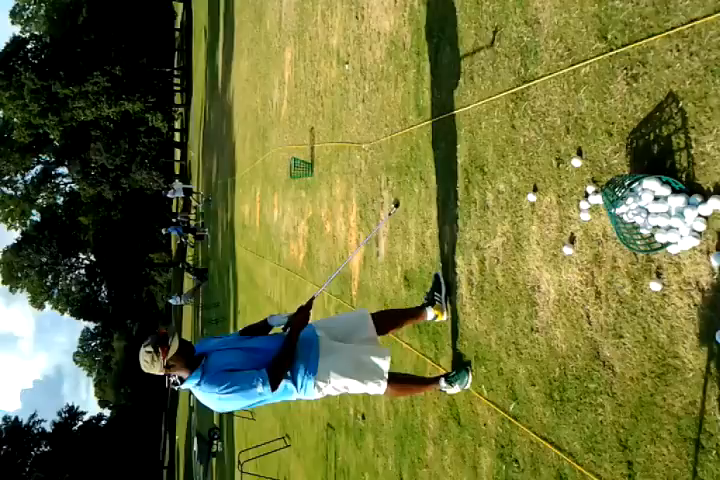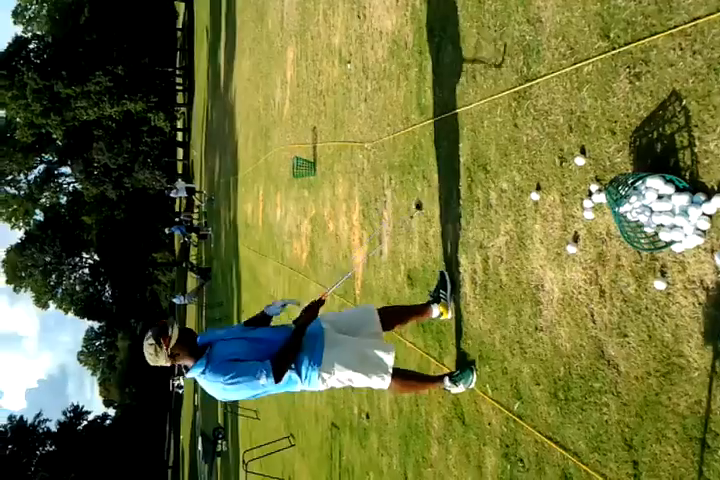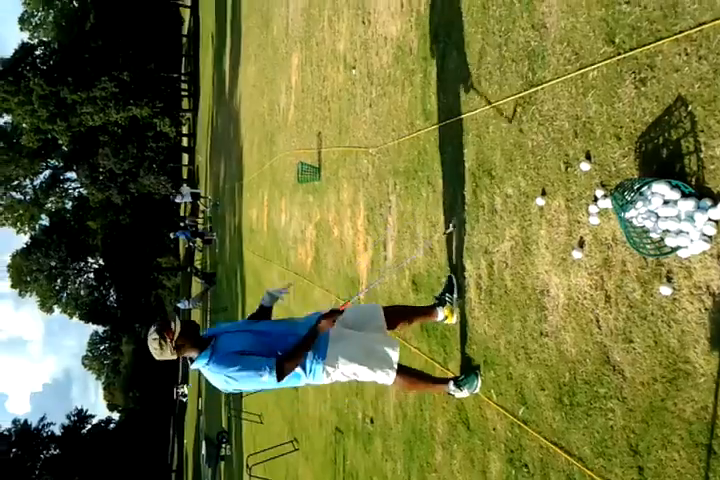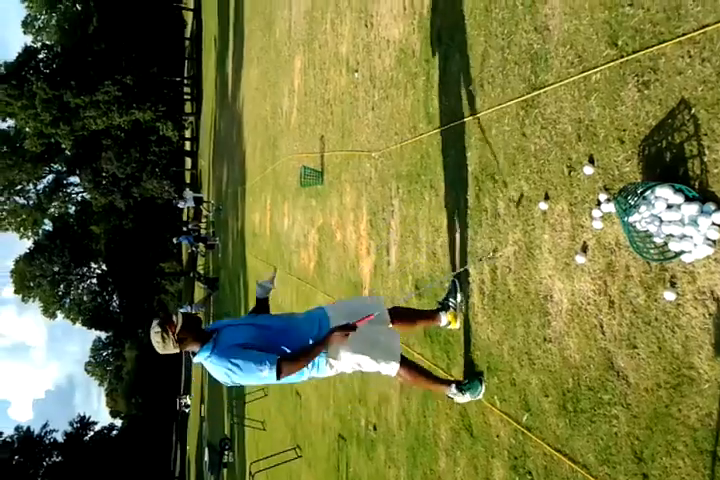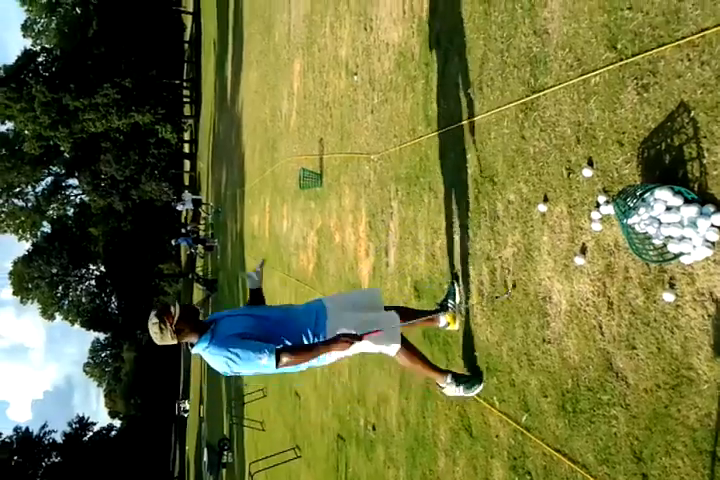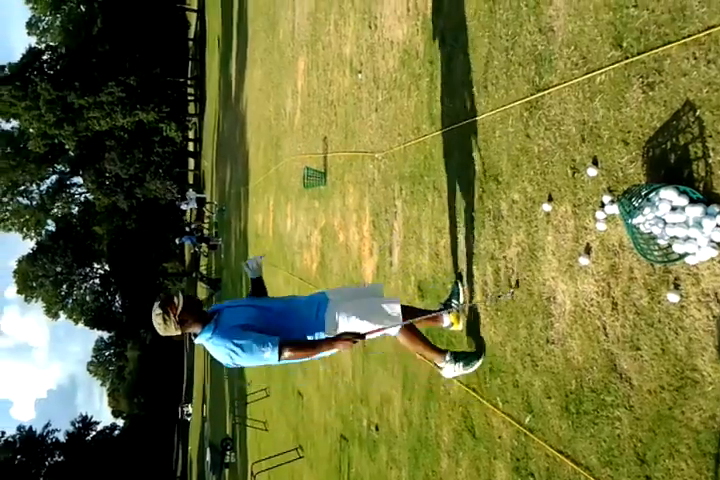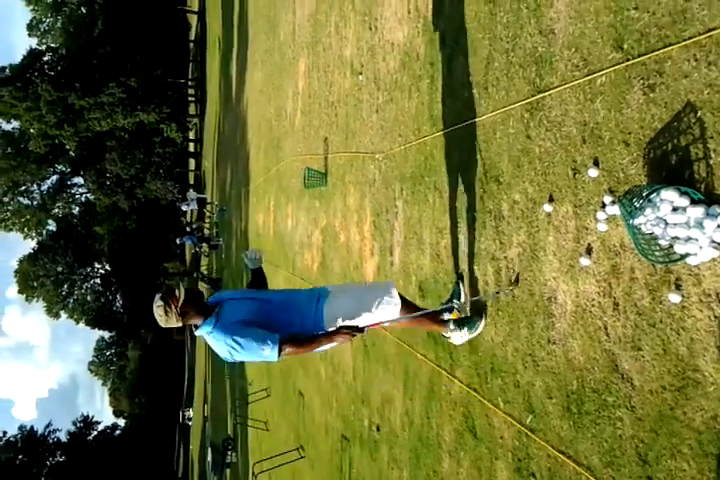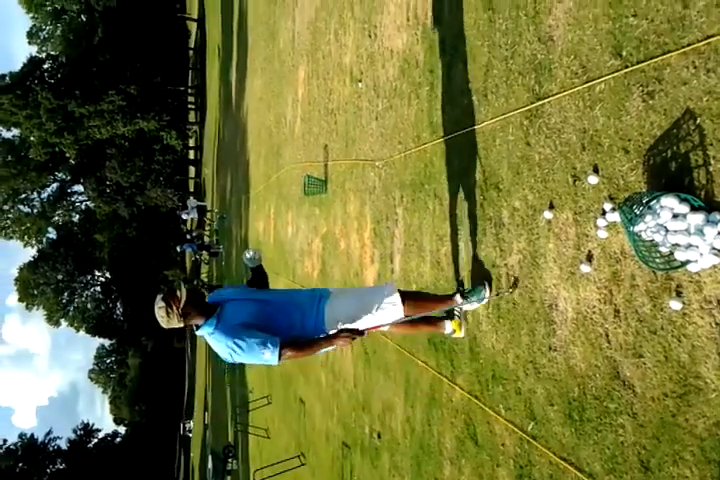
dt=0.1s
person 1, frame 1
left shoulder: (200, 350)
right shoulder: (216, 392)
right elbow: (273, 381)
left wrist: (268, 323)
right wrist: (293, 330)
left hip: (309, 337)
right hip: (315, 372)
left knee: (376, 321)
right knee: (384, 380)
left ankle: (429, 311)
right ankle: (442, 383)
person 1, frame 2
left shoulder: (205, 340)
right shoulder: (219, 380)
right elbow: (277, 373)
left wrist: (267, 313)
right wrist: (300, 326)
left hip: (317, 330)
right hip: (320, 364)
left knee: (381, 317)
right knee: (388, 375)
left ankle: (434, 308)
right ankle: (447, 382)
person 1, frame 3
left shoulder: (212, 335)
right shoulder: (224, 371)
right elbow: (281, 371)
left wrist: (267, 303)
right wrist: (317, 331)
left hip: (313, 326)
right hip: (322, 357)
left knee: (385, 316)
right knee: (391, 369)
left ankle: (439, 311)
right ankle: (450, 386)
person 1, frame 4
left shoulder: (213, 330)
right shoulder: (225, 363)
right elbow: (283, 369)
right wrist: (326, 343)
left hip: (318, 317)
right hip: (323, 354)
left knee: (388, 315)
right knee: (395, 361)
left ankle: (442, 315)
right ankle: (453, 389)
person 1, frame 5
left shoulder: (211, 322)
right shoulder: (224, 354)
right elbow: (283, 359)
left wrist: (254, 286)
right wrist: (331, 347)
left hip: (313, 311)
right hip: (320, 336)
left knee: (386, 312)
right knee: (392, 339)
left ankle: (439, 316)
right ankle: (446, 381)
person 1, frame 6
left shoulder: (215, 314)
right shoulder: (227, 344)
right elbow: (285, 352)
left wrist: (254, 276)
right wrist: (333, 344)
left hip: (317, 304)
right hip: (323, 326)
left knee: (389, 308)
right knee: (393, 318)
left ankle: (444, 316)
right ankle: (445, 361)
person 1, frame 7
left shoulder: (216, 301)
right shoulder: (227, 339)
right elbow: (284, 348)
left wrist: (253, 266)
right wrist: (331, 336)
left hip: (318, 299)
right hip: (324, 319)
left knee: (390, 310)
right knee: (394, 305)
left ankle: (444, 315)
right ankle: (452, 329)
person 1, frame 8
left shoulder: (215, 299)
right shoulder: (227, 339)
left elbow: (257, 291)
right elbow: (283, 353)
right wrist: (332, 341)
left hip: (320, 301)
right hip: (324, 323)
left knee: (391, 315)
right knee: (397, 300)
left ankle: (446, 324)
right ankle: (458, 300)
